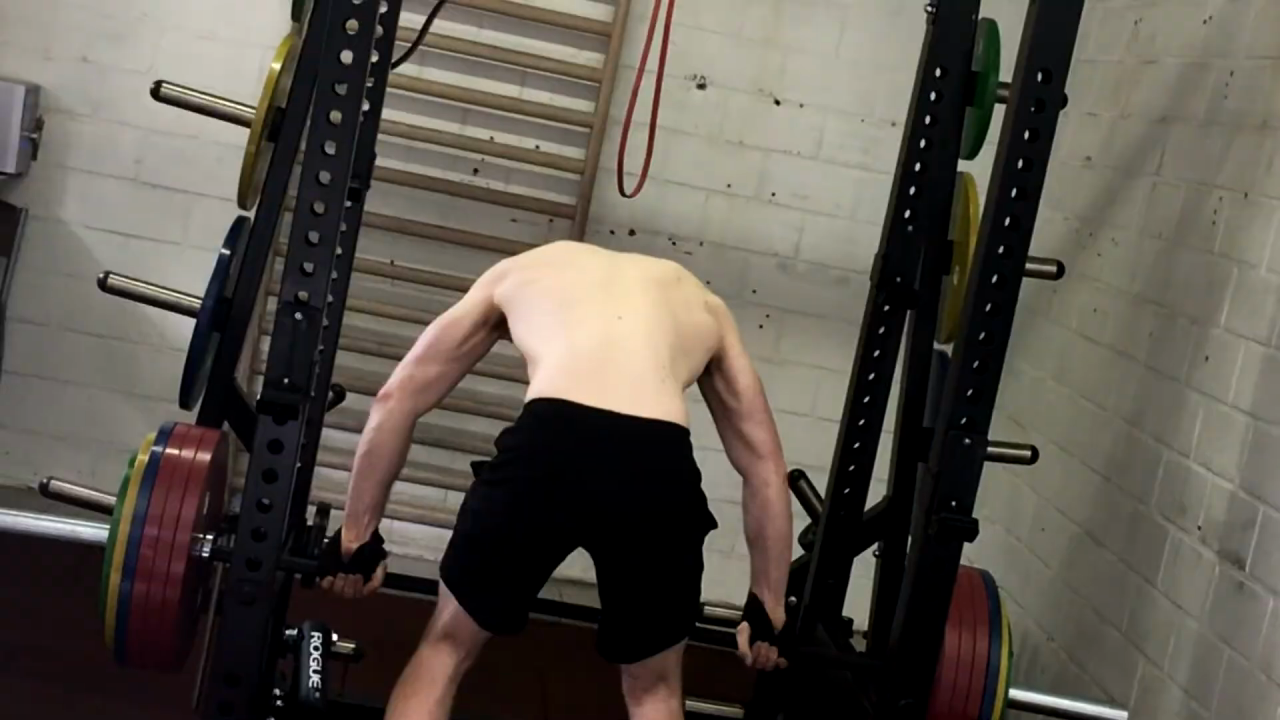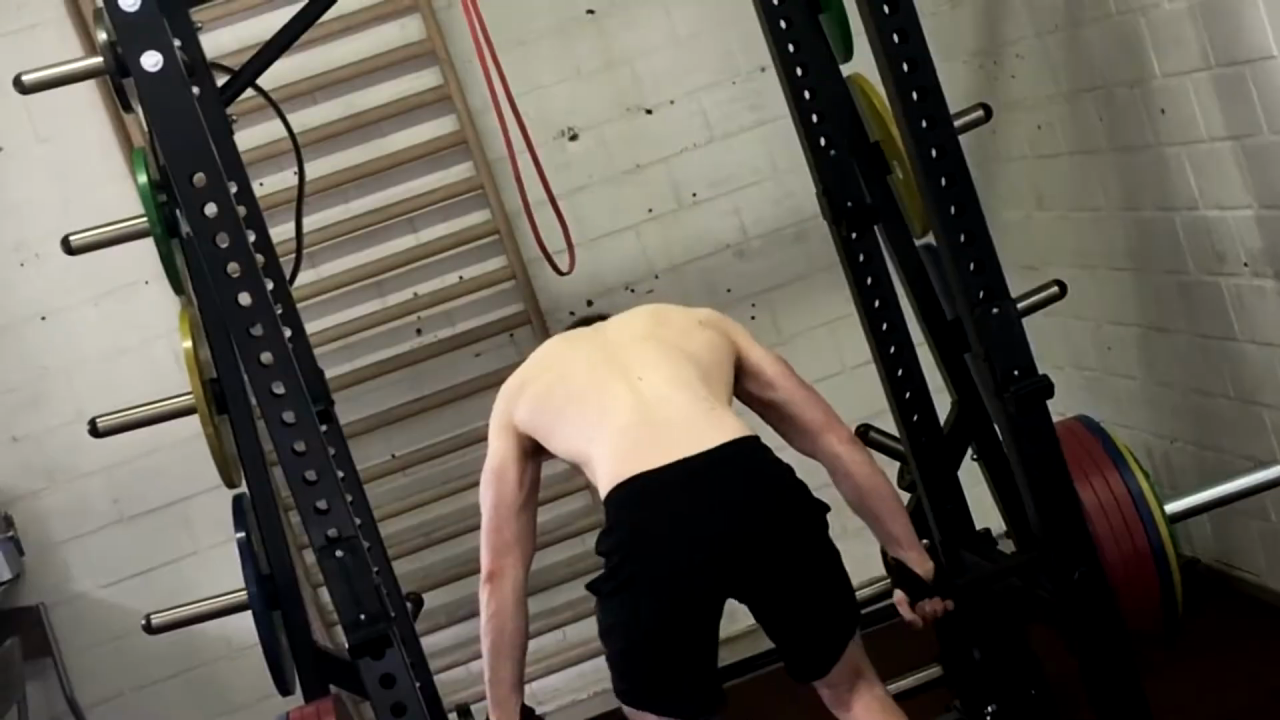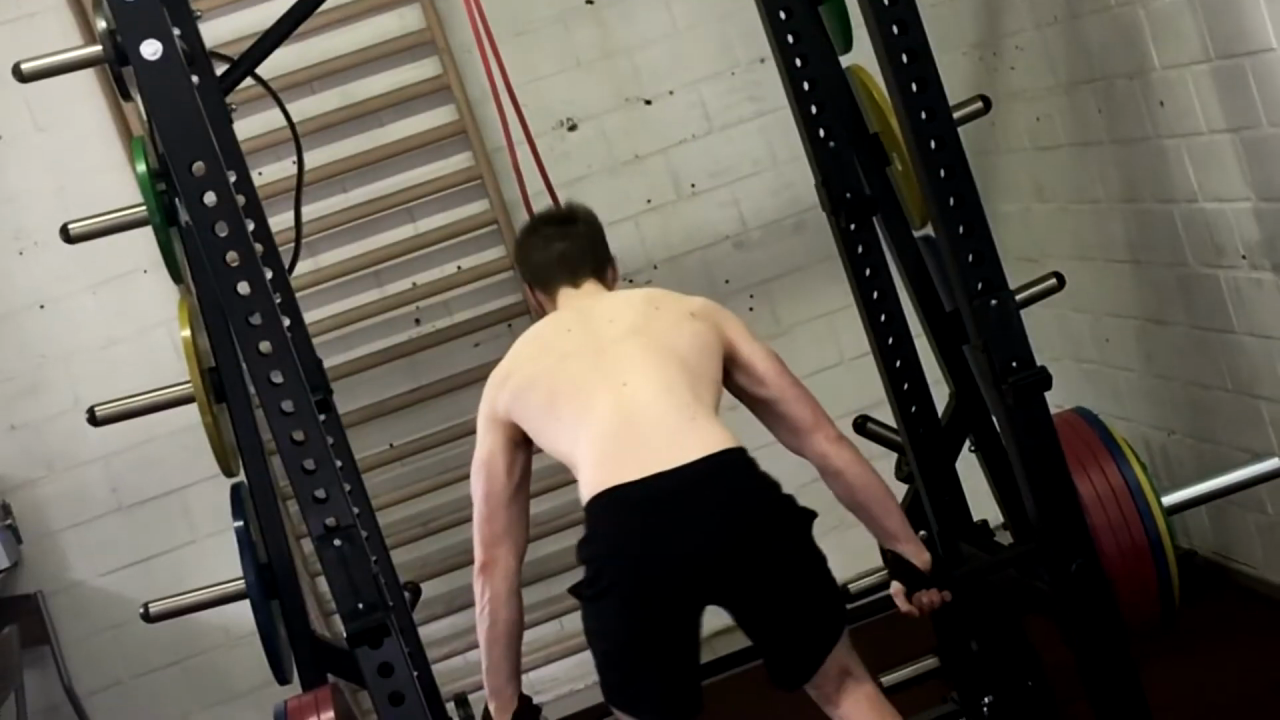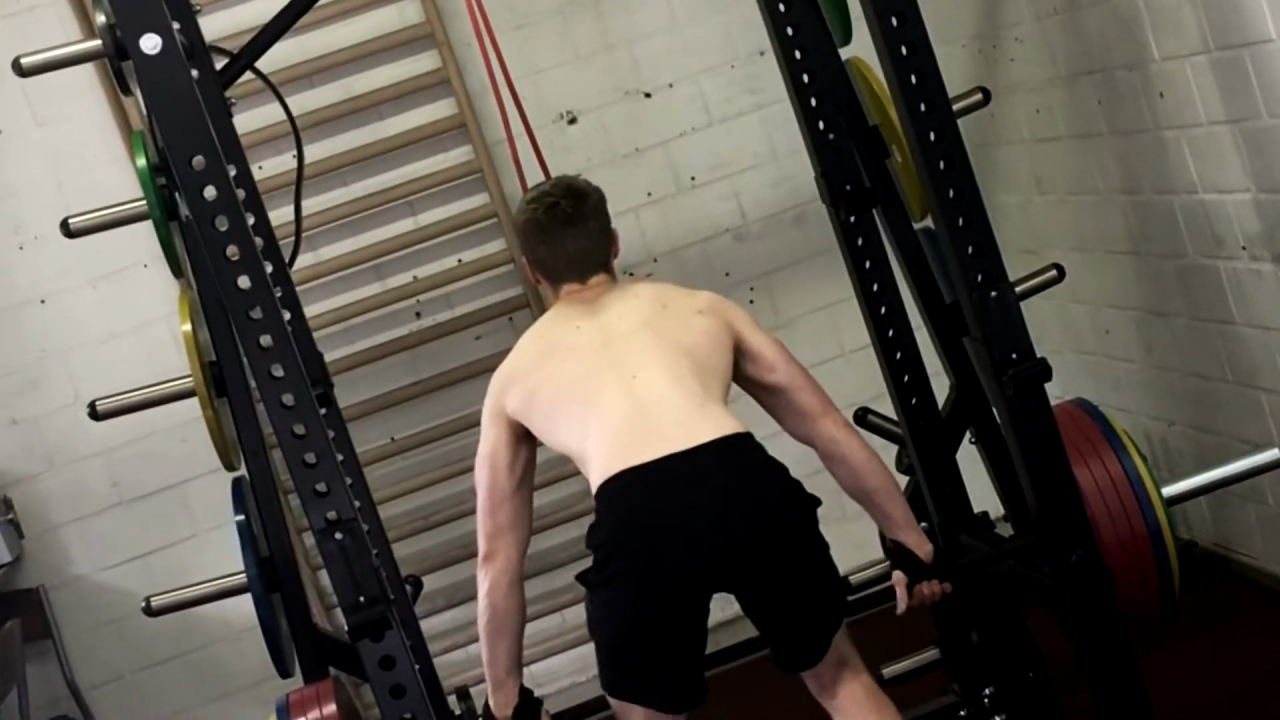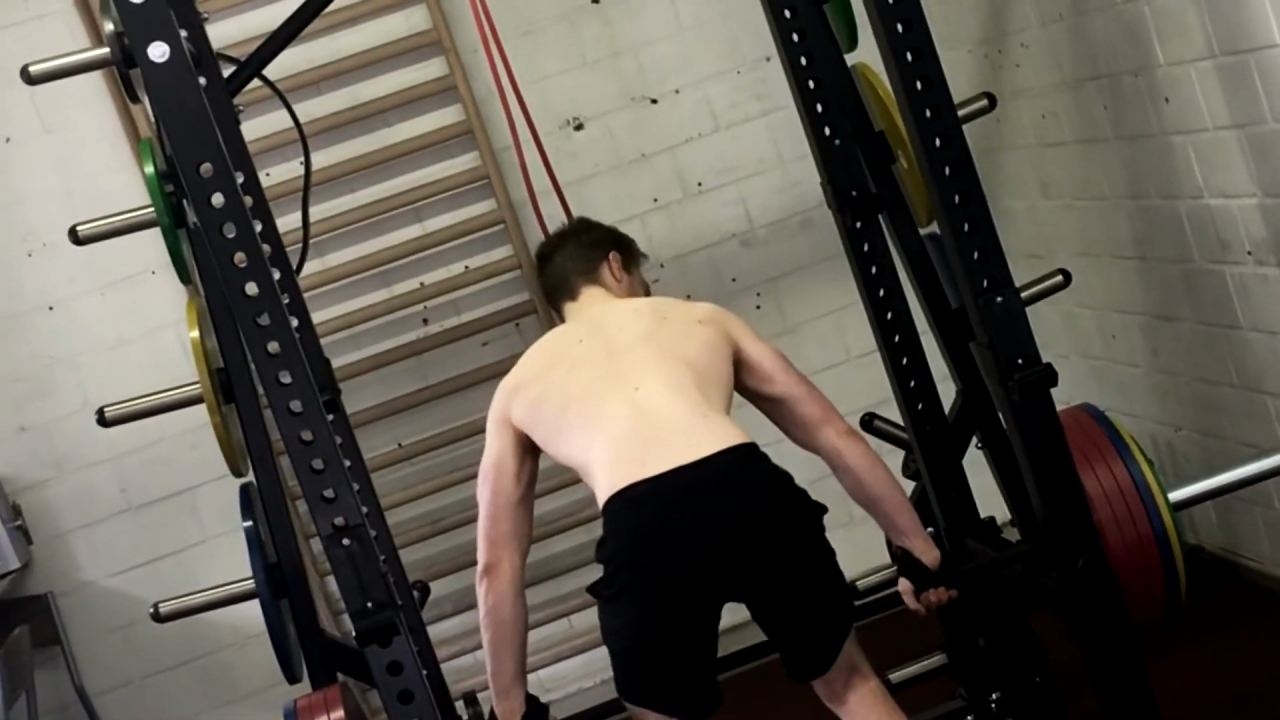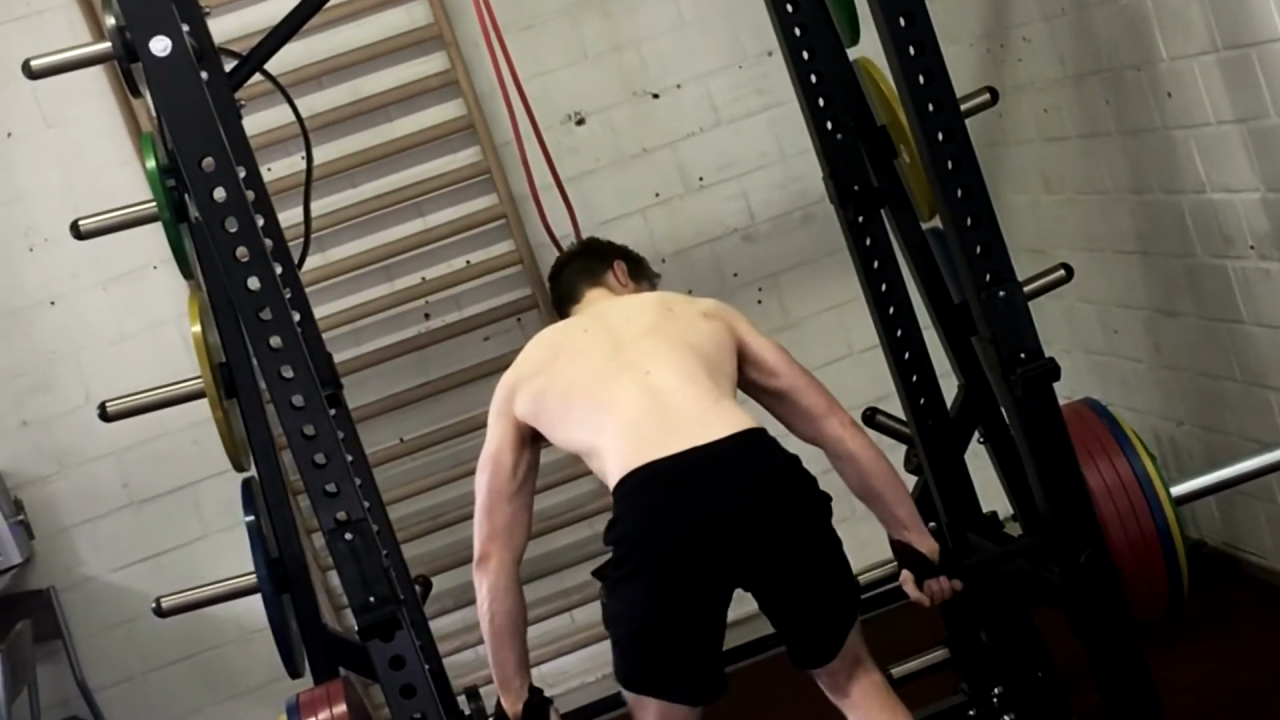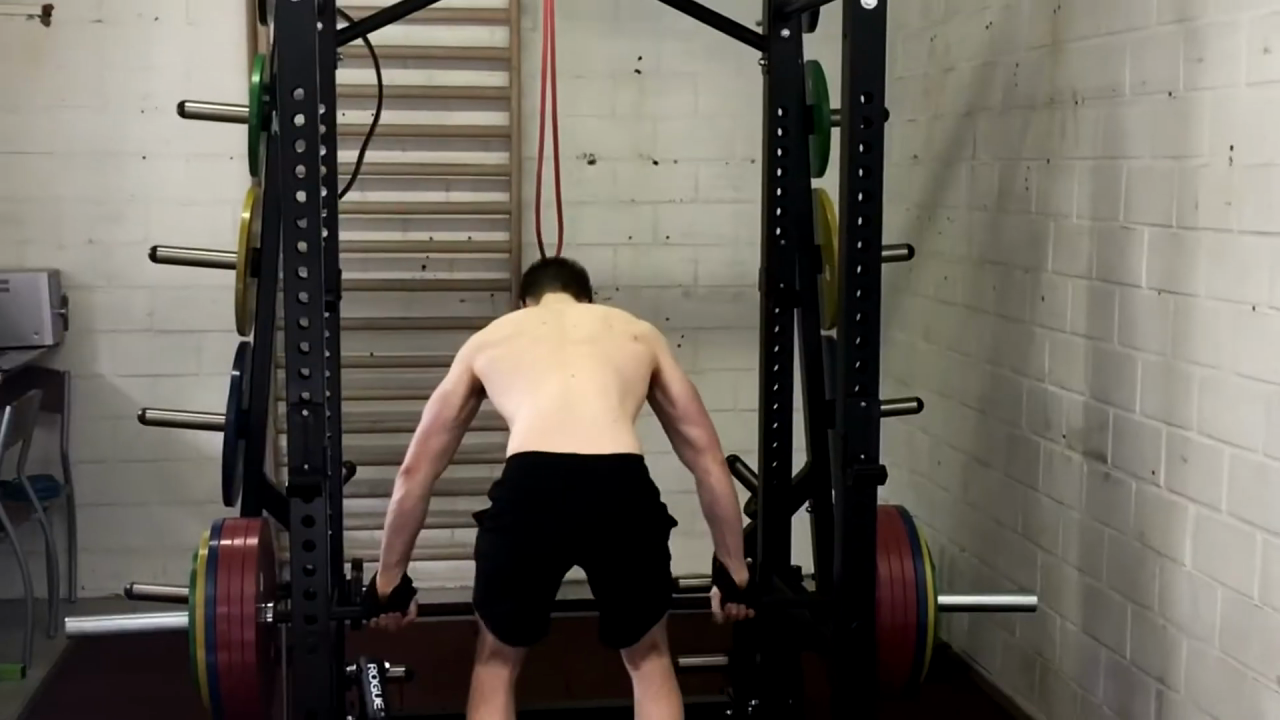
dt=0.5s
person 1, frame 1
left shoulder: (518, 272)
right shoulder: (702, 302)
left elbow: (396, 399)
right elbow: (763, 459)
left wrist: (358, 536)
right wrist: (768, 605)
left hip: (544, 444)
right hip: (647, 471)
left knee: (448, 643)
person 1, frame 2
left shoulder: (522, 386)
right shoulder: (700, 322)
left elbow: (501, 571)
right elbow: (835, 442)
right wrist: (915, 562)
left hip: (646, 527)
right hip: (759, 491)
person 1, frame 3
left shoulder: (510, 374)
right shoulder: (693, 311)
left elbow: (495, 559)
right elbow: (822, 440)
right wrist: (910, 552)
left hip: (627, 541)
right hip: (741, 504)
person 1, frame 4
left shoulder: (516, 374)
right shoulder: (700, 306)
left elbow: (498, 554)
right elbow: (829, 431)
right wrist: (913, 542)
left hip: (636, 524)
right hip: (749, 489)
right knee: (838, 676)
person 1, frame 5
left shoulder: (520, 383)
right shoulder: (701, 317)
left elbow: (498, 566)
right elbow: (834, 436)
right wrist: (920, 550)
left hip: (646, 539)
right hip: (755, 499)
person 1, frame 6
left shoulder: (525, 373)
right shoulder: (702, 311)
left elbow: (493, 554)
right elbow: (836, 429)
right wrist: (919, 544)
left hip: (656, 519)
right hip: (769, 482)
right knee: (850, 677)
person 1, frame 7
left shoulder: (490, 338)
right shoulder: (638, 332)
left elbow: (416, 470)
right elbow: (707, 457)
left wrist: (390, 580)
right wrist: (733, 570)
left hip: (530, 495)
right hip: (624, 495)
left knee: (497, 663)
right knee: (648, 659)
